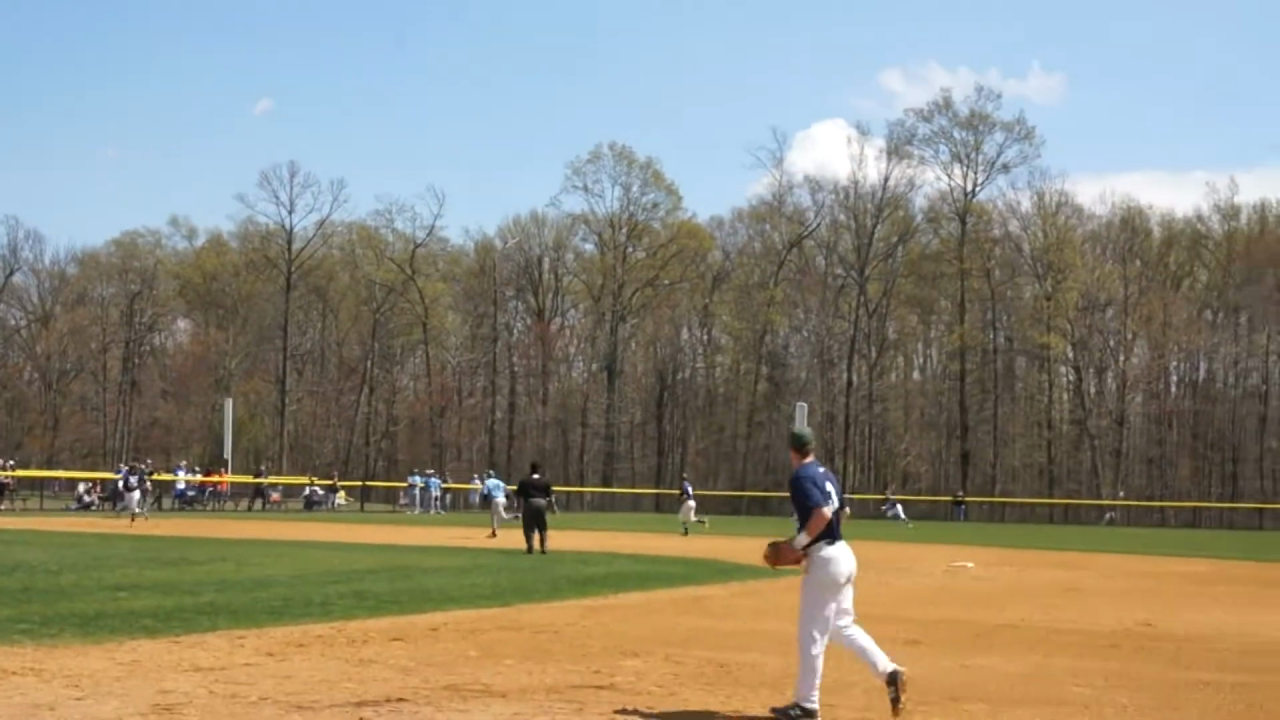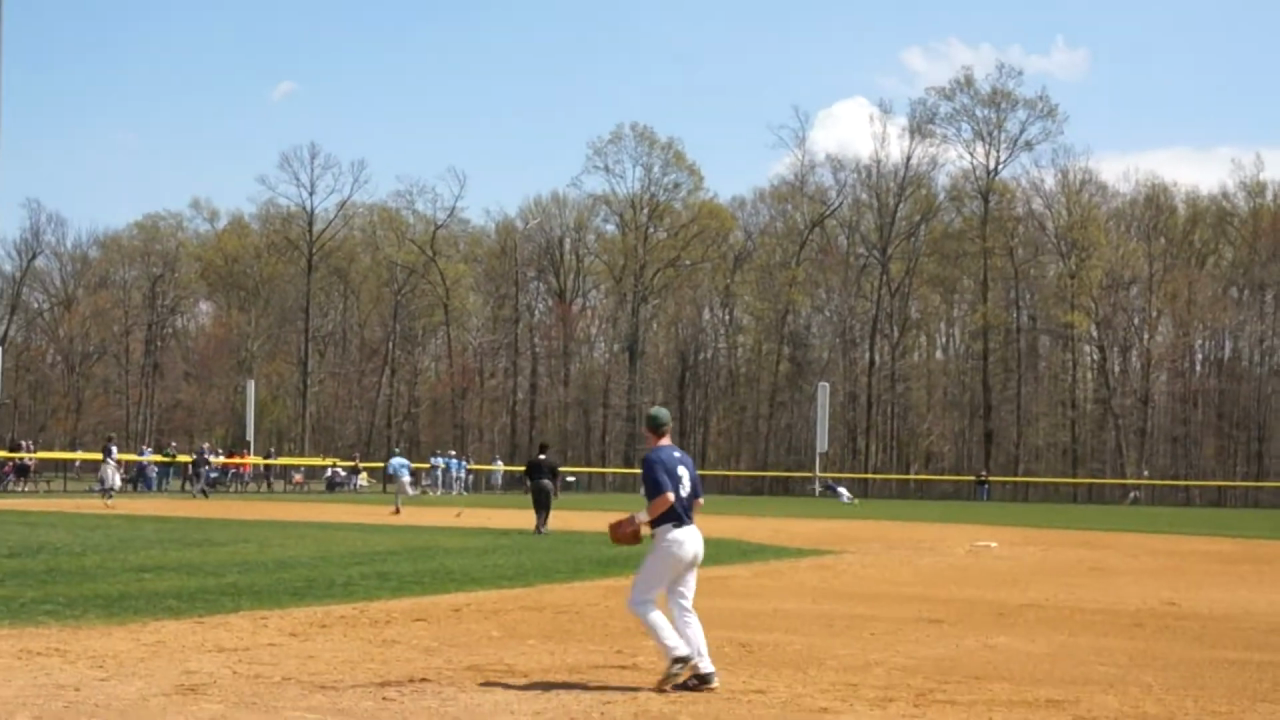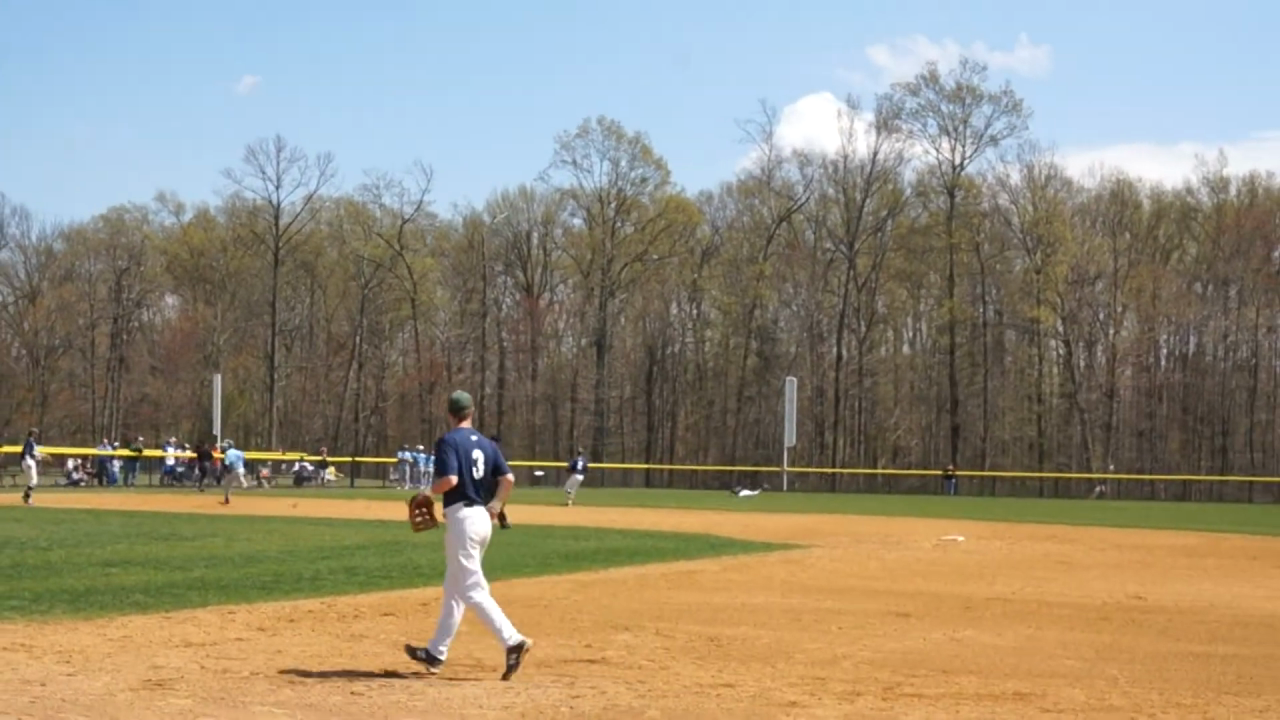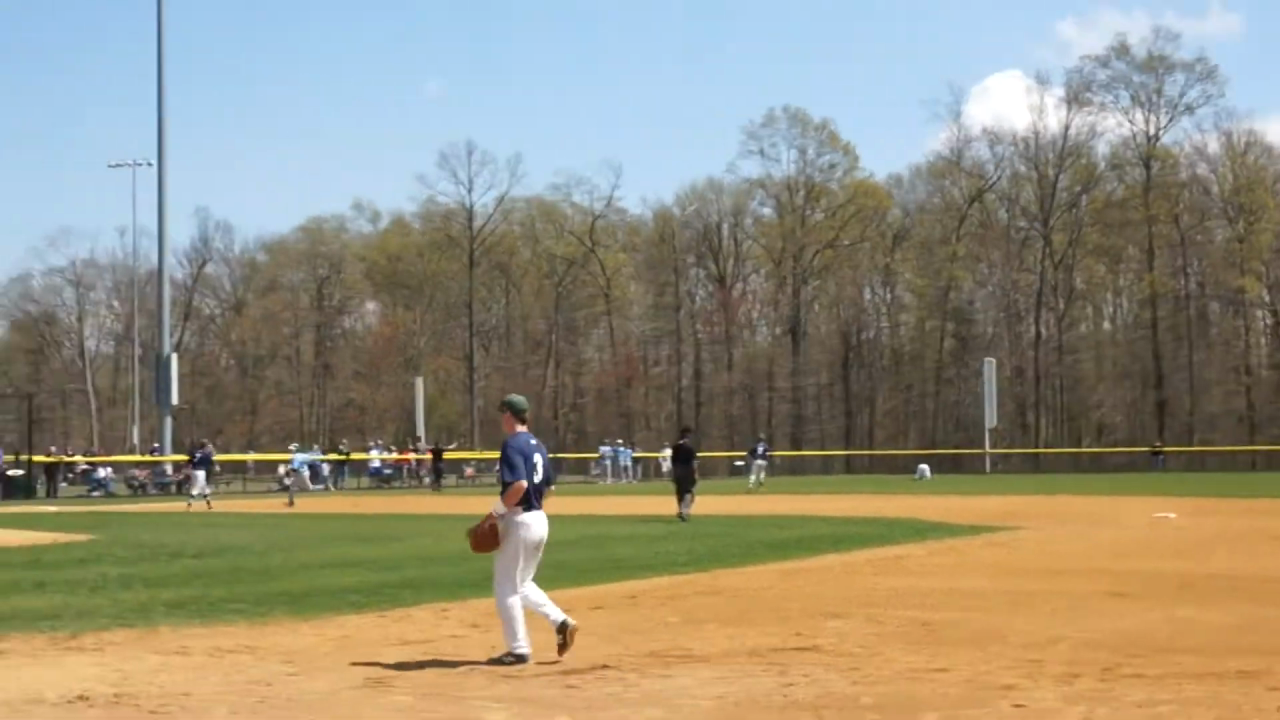
dt=0.5s
person 1, frame 1
left shoulder: (800, 477)
right shoulder: (825, 474)
left elbow: (823, 513)
left wrist: (800, 541)
left hip: (824, 560)
right hip: (843, 557)
left knee: (810, 634)
right knee: (843, 627)
right ankle: (889, 673)
person 1, frame 2
left shoulder: (653, 458)
right shoulder: (684, 458)
left elbow: (666, 497)
right elbow: (697, 501)
left wrist: (641, 517)
left hip: (671, 540)
right hip: (691, 537)
left knee: (639, 601)
right knee: (681, 608)
left ankle: (679, 653)
right ankle: (704, 672)
person 1, frame 3
left shoulder: (448, 440)
right shoulder: (487, 443)
left elbow: (450, 479)
right elbow: (507, 479)
left wrist: (427, 491)
right wrist: (495, 505)
left hip: (462, 520)
right hip: (482, 519)
left knee: (473, 590)
right knee: (455, 589)
left ankle: (513, 641)
right ankle: (436, 651)
person 1, frame 4
left shoulder: (512, 445)
right shoulder: (538, 446)
left elbow: (519, 485)
right elbow: (548, 487)
left wrist: (499, 509)
left hip: (519, 523)
right hip: (539, 521)
left knee: (507, 589)
right knee: (522, 586)
left ankle: (519, 649)
right ankle: (560, 622)
